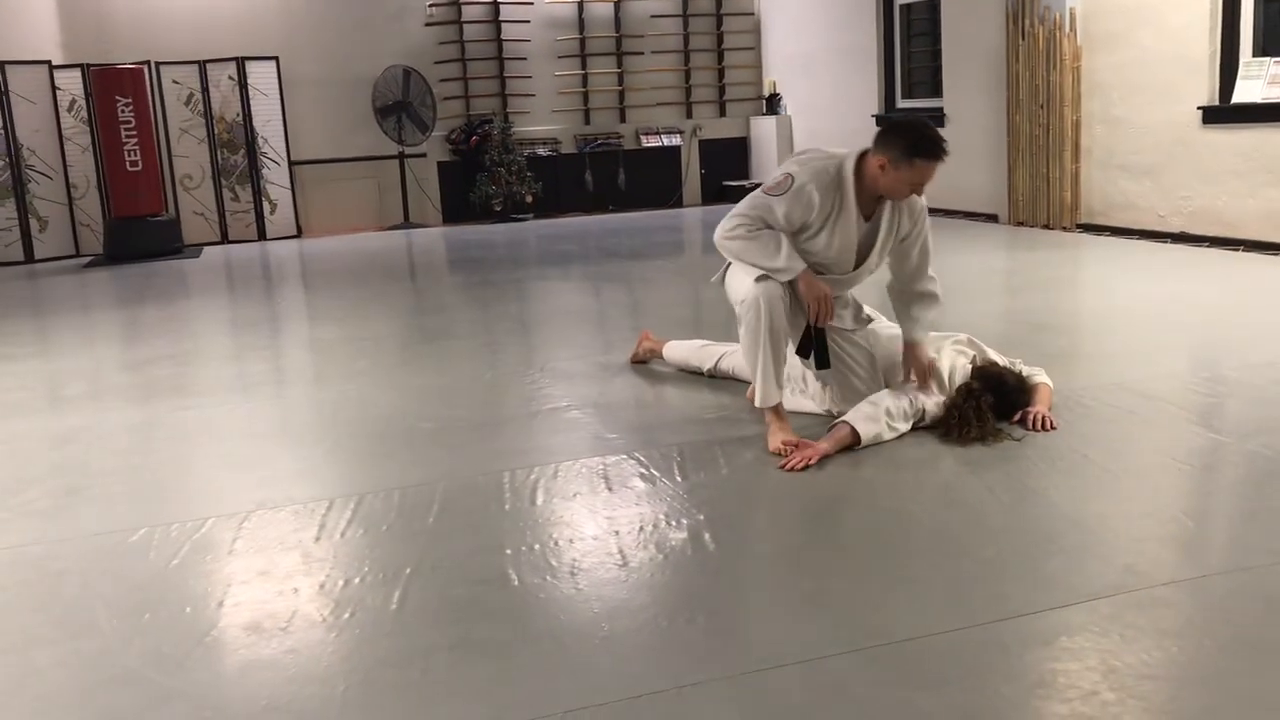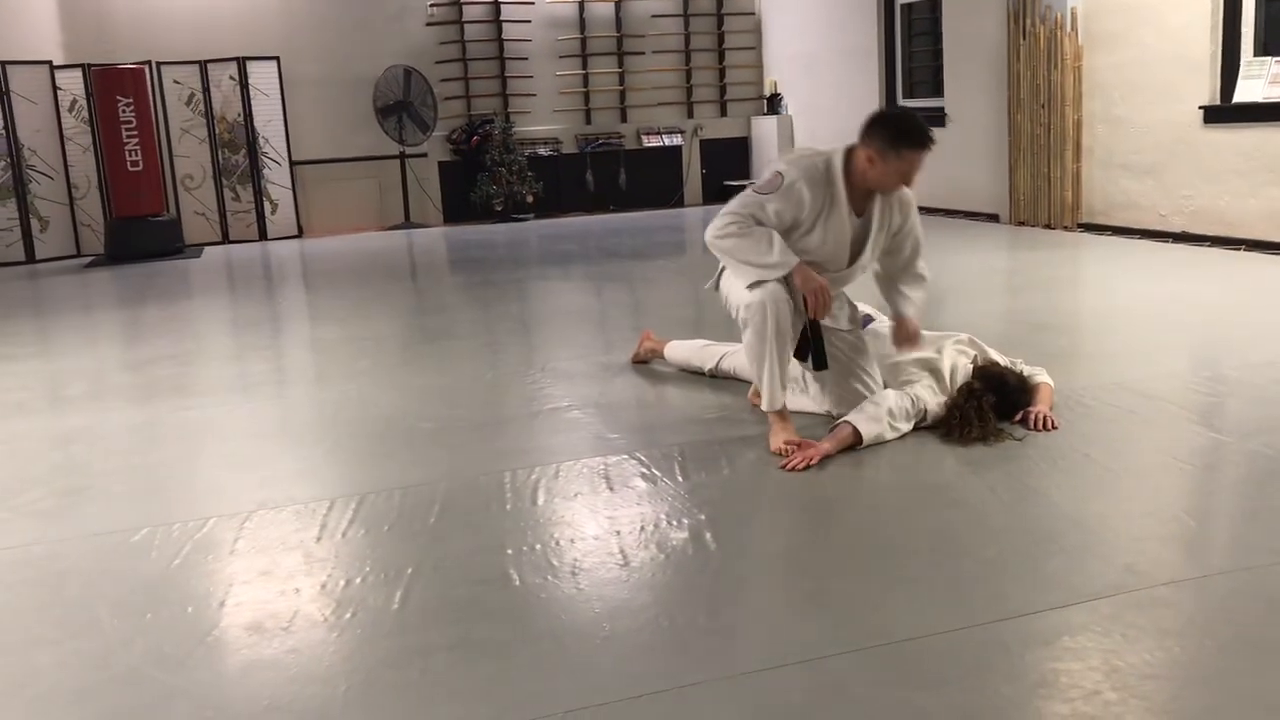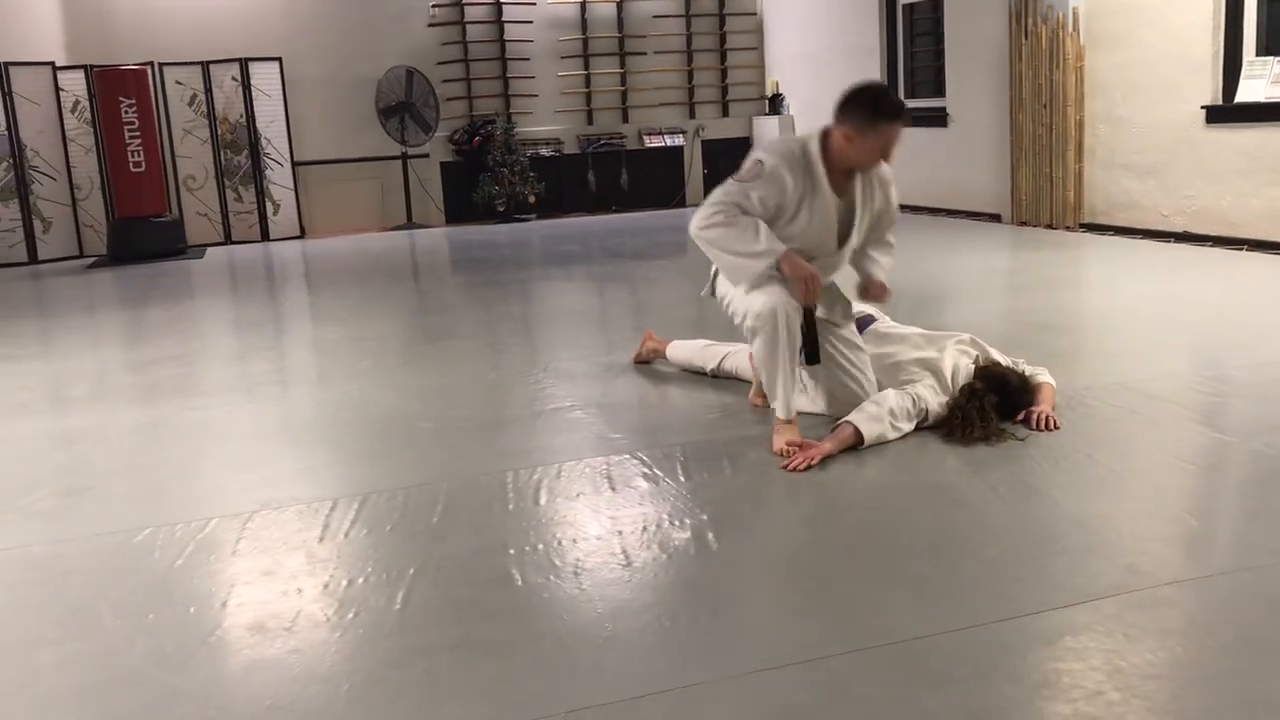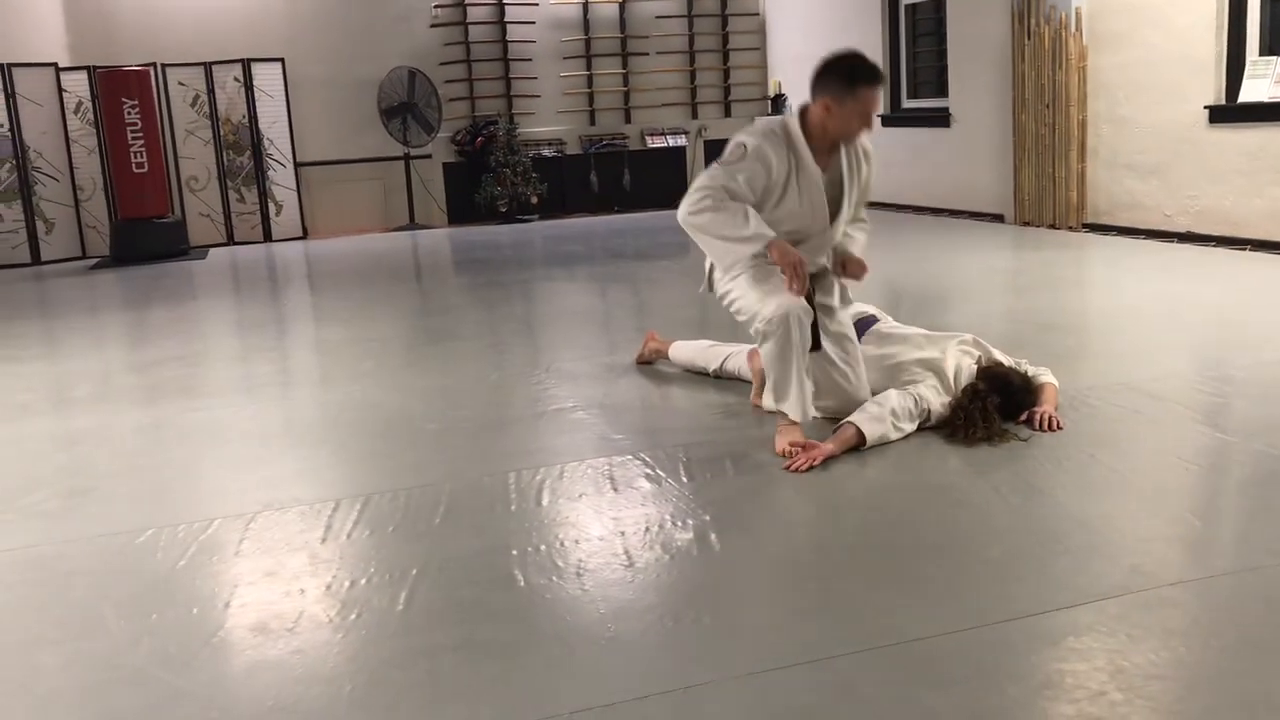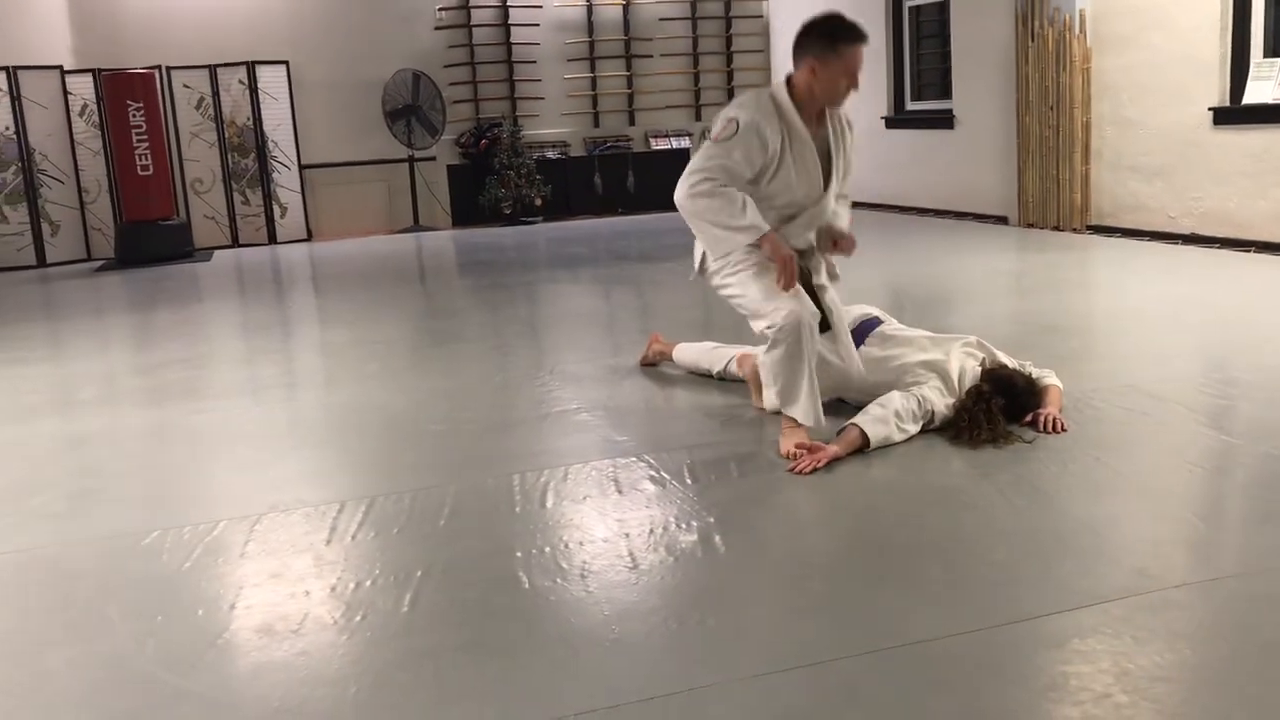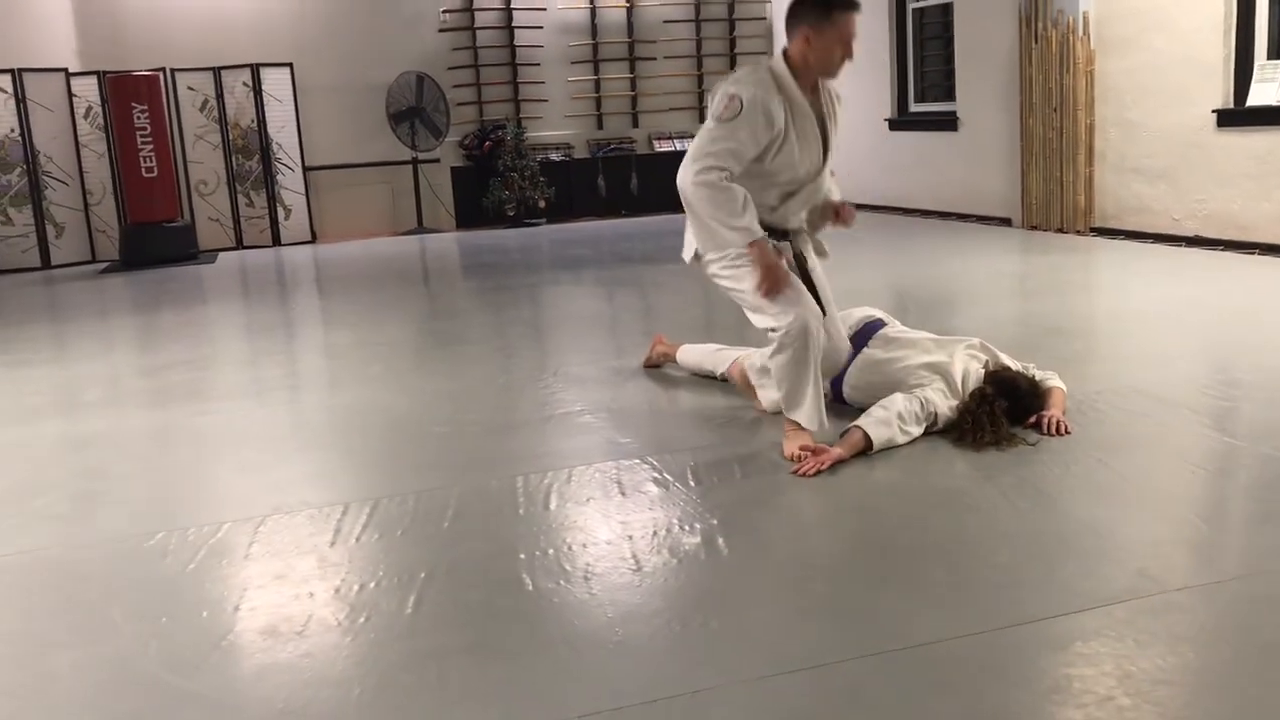
dt=0.1s
person 1, frame 1
left shoulder: (970, 350)
right shoulder: (932, 398)
left elbow: (1033, 374)
right elbow: (881, 411)
left wrist: (1039, 405)
right wrist: (825, 445)
right hip: (820, 368)
right knee: (731, 361)
right ankle: (654, 346)
person 1, frame 2
left shoulder: (972, 350)
right shoulder: (933, 397)
left elbow: (1034, 374)
right elbow: (883, 412)
left wrist: (1040, 404)
right wrist: (827, 446)
right hip: (822, 368)
right knee: (734, 362)
right ankle: (655, 347)
person 1, frame 3
left shoulder: (975, 349)
right shoulder: (935, 398)
left elbow: (1037, 374)
right elbow: (884, 410)
left wrist: (1042, 404)
right wrist: (829, 445)
right knee: (736, 363)
right ankle: (658, 346)
person 1, frame 4
left shoulder: (977, 350)
right shoulder: (937, 398)
left elbow: (1039, 374)
right elbow: (886, 411)
left wrist: (1045, 405)
right wrist: (832, 446)
right knee: (744, 363)
right ankle: (660, 348)
person 1, frame 5
left shoulder: (980, 352)
right shoulder: (941, 400)
left elbow: (1043, 376)
right elbow: (892, 411)
left wrist: (1049, 406)
right wrist: (837, 447)
right hip: (831, 371)
right knee: (744, 366)
right ankle: (664, 350)
person 1, frame 6
left shoulder: (984, 355)
right shoulder: (944, 401)
left elbow: (1046, 379)
right elbow: (895, 414)
left wrist: (1053, 408)
right wrist: (841, 450)
right hip: (835, 374)
right knee: (748, 369)
right ankle: (668, 352)
person 2, frame 1
left shoulder: (909, 208)
right shoulder: (811, 179)
left elbow: (915, 277)
right elbow: (732, 231)
left wrist: (914, 340)
right wrist: (801, 273)
left hip: (829, 294)
right hip: (774, 274)
right knee: (767, 297)
left ankle: (771, 372)
right ankle: (776, 416)
person 2, frame 2
left shoulder: (898, 201)
right shoulder: (801, 177)
left elbow: (904, 266)
right elbow: (723, 229)
left wrist: (905, 311)
right wrist: (795, 267)
left hip: (821, 293)
right hip: (767, 274)
right knee: (767, 302)
right ankle: (777, 416)
person 2, frame 3
left shoulder: (878, 179)
right shoulder: (781, 165)
left elbow: (878, 237)
right elbow: (709, 222)
left wrist: (873, 274)
right wrist: (783, 257)
left hip: (814, 287)
right hip: (756, 275)
left knee: (857, 396)
right knee: (776, 311)
left ankle: (777, 368)
right ankle: (785, 420)
person 2, frame 4
left shoulder: (857, 151)
right shoulder: (764, 145)
right elbow: (696, 207)
left wrist: (848, 251)
right wrist: (770, 243)
left hip: (810, 276)
right hip: (750, 266)
left knee: (854, 396)
right knee: (786, 315)
left ankle: (771, 361)
right ankle: (787, 420)
person 2, frame 5
left shoulder: (837, 122)
right shoulder: (753, 118)
right elbow: (695, 191)
left wrist: (835, 227)
right wrist: (765, 239)
left hip: (802, 255)
right hip: (743, 250)
left knee: (843, 369)
right knee: (794, 317)
left ankle: (767, 371)
right ankle: (793, 422)
person 2, frame 6
left shoulder: (823, 94)
right shoulder: (752, 92)
right elbow: (699, 176)
left wrist: (829, 203)
right wrist: (756, 244)
left hip: (789, 240)
right hip: (735, 242)
left knee: (832, 350)
right knee: (798, 320)
left ankle: (755, 374)
right ankle: (796, 424)
